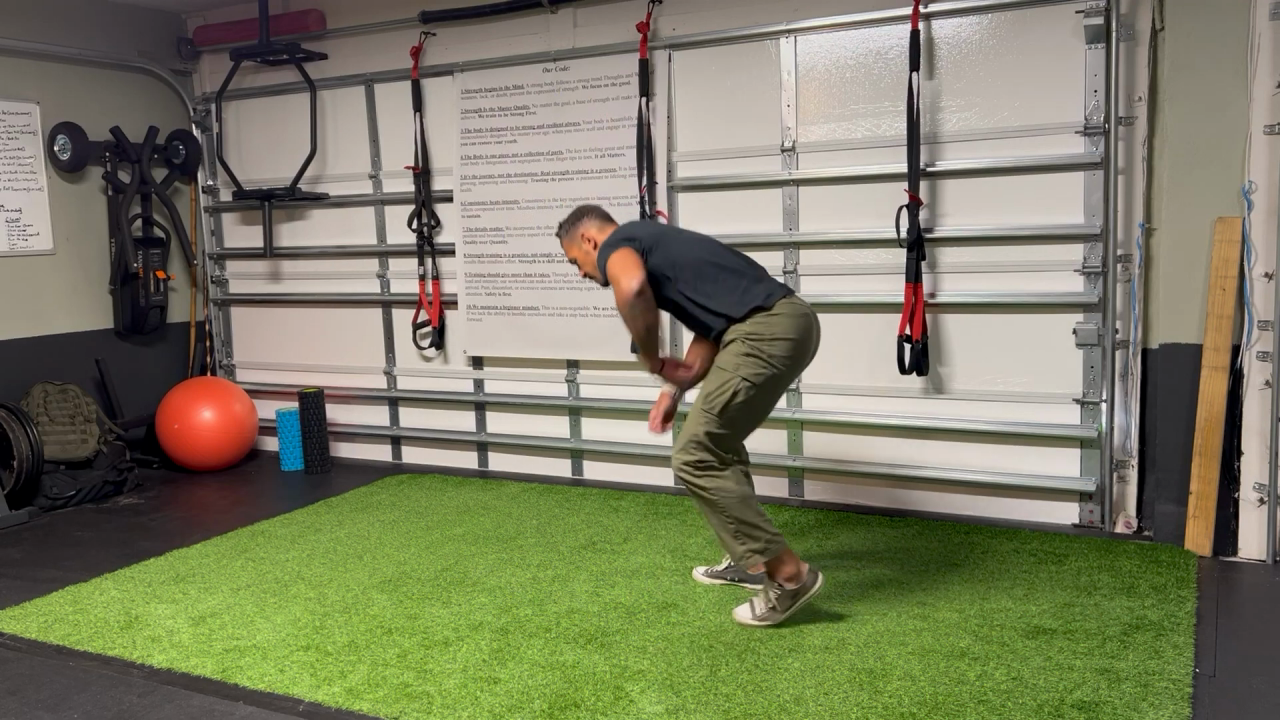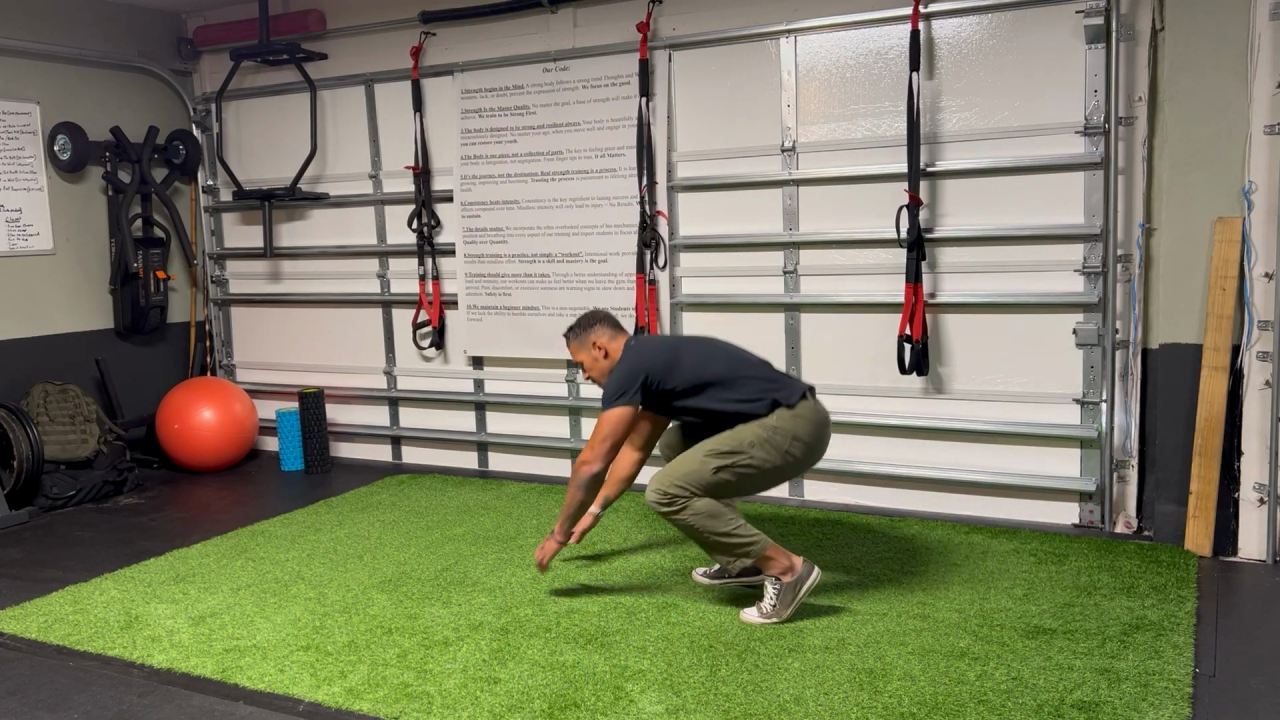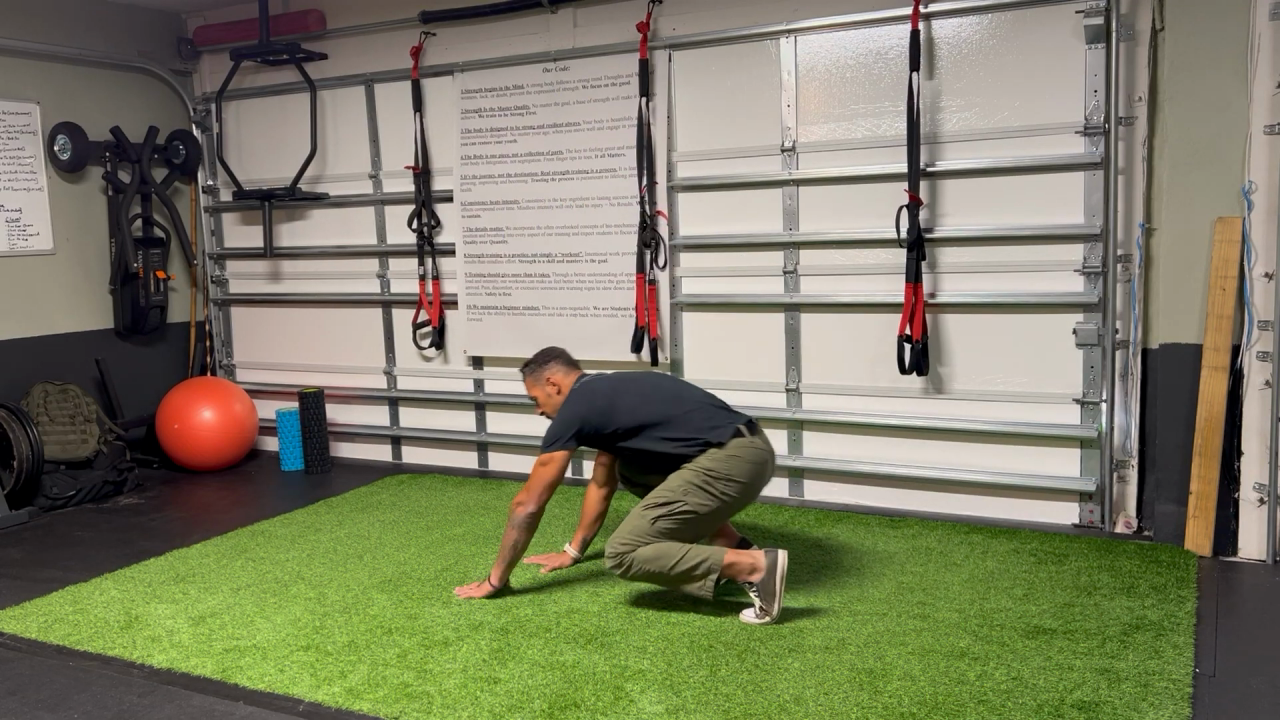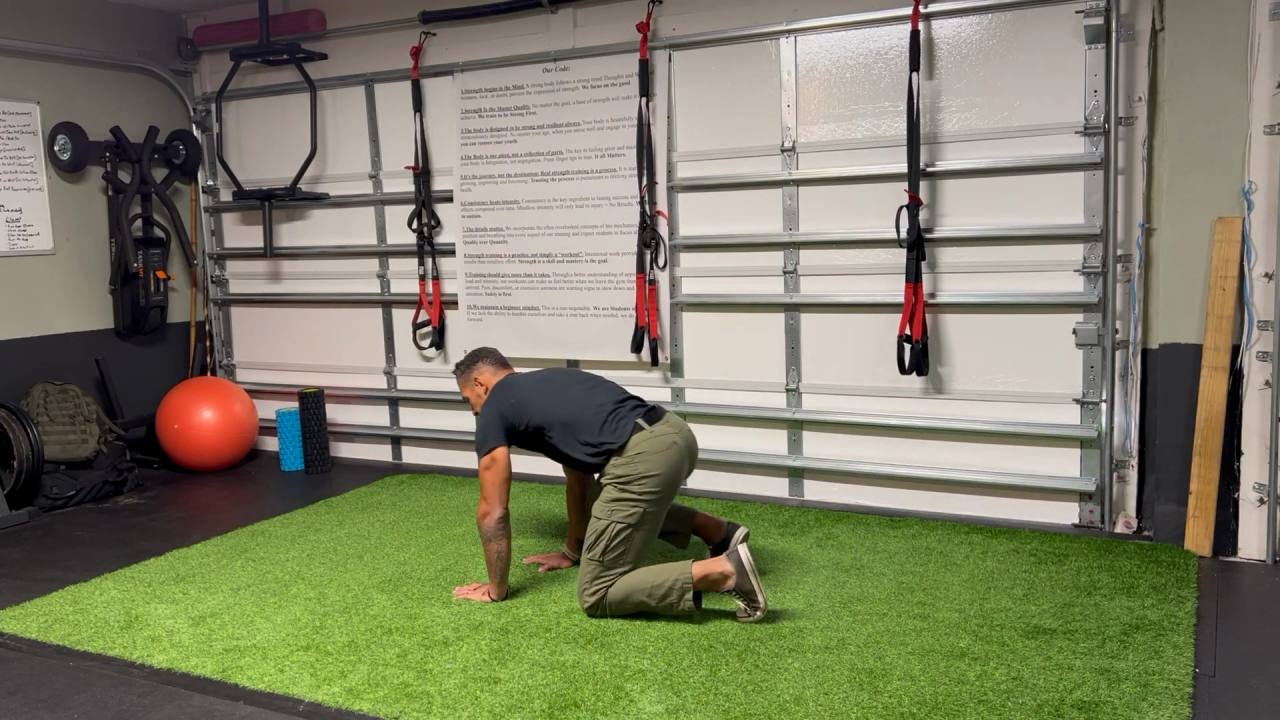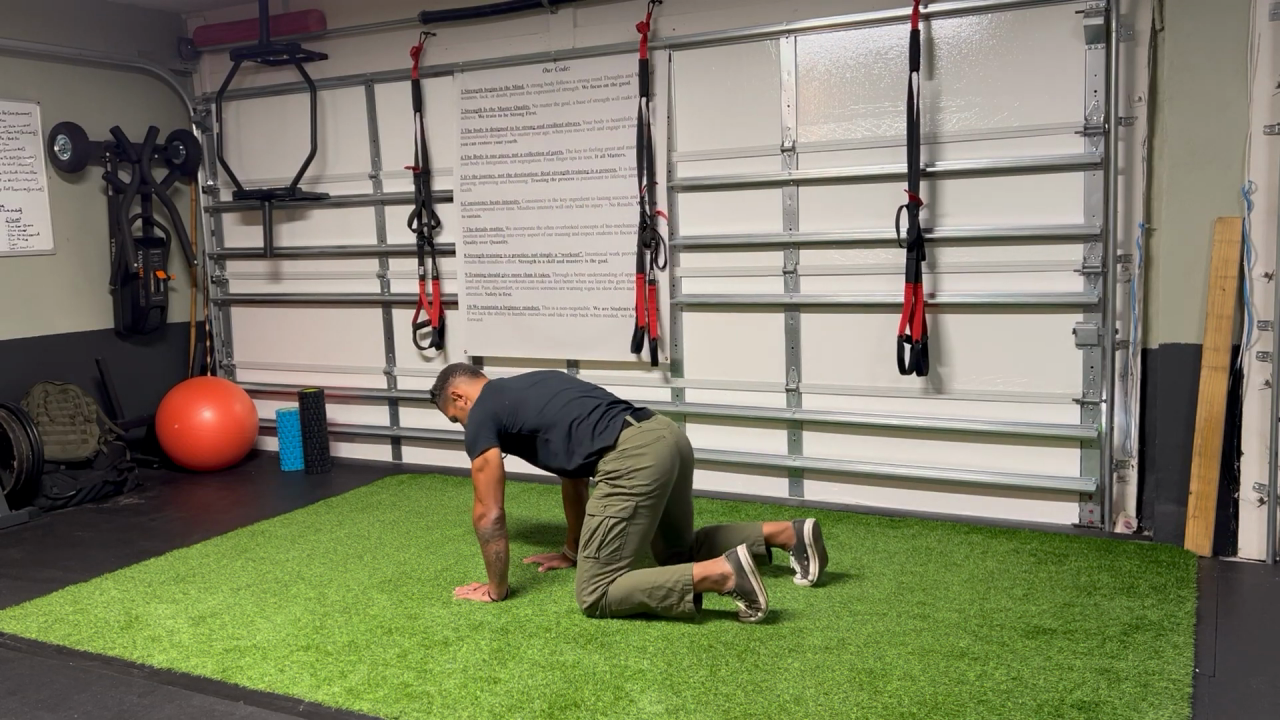
dt=0.4s
person 1, frame 1
left shoulder: (618, 244)
right shoulder: (648, 243)
left elbow: (632, 287)
right elbow: (706, 331)
left wrist: (656, 362)
right wrist: (675, 390)
left hip: (768, 330)
right hip: (788, 321)
left knee: (695, 458)
right knee: (713, 440)
left ankle: (791, 575)
right ankle: (750, 560)
person 1, frame 2
left shoulder: (629, 367)
right shoulder: (653, 361)
left elbow: (593, 462)
right elbow: (635, 449)
left wrist: (561, 532)
right wrist: (593, 512)
left hip: (792, 425)
right hip: (786, 418)
left knee: (667, 492)
right knee: (675, 444)
left ankle: (785, 569)
right ankle: (745, 559)
person 1, frame 3
left shoulder: (577, 410)
right shoulder: (604, 394)
left elbow: (530, 504)
right elbow: (602, 484)
left wrist: (497, 579)
right wrist: (573, 551)
left hip: (732, 459)
right hip: (747, 448)
left knee: (624, 556)
right knee: (630, 468)
left ankle: (752, 565)
right ankle: (730, 543)
person 1, frame 4
left shoulder: (494, 412)
right shoulder: (548, 382)
left elbow: (493, 511)
right elbow: (580, 476)
left wrist: (497, 588)
right wrist: (574, 551)
left hip: (643, 456)
right hip: (675, 434)
left knee: (597, 596)
left ankle: (721, 571)
right ankle: (718, 530)
person 1, frame 5
left shoulder: (482, 415)
right shoulder: (529, 388)
left elbow: (489, 514)
right elbow: (574, 473)
left wrist: (496, 588)
right wrist: (572, 552)
left hip: (634, 459)
right hip: (666, 436)
left knee: (596, 597)
right knee: (677, 551)
left ankle: (722, 574)
right ankle: (788, 533)
